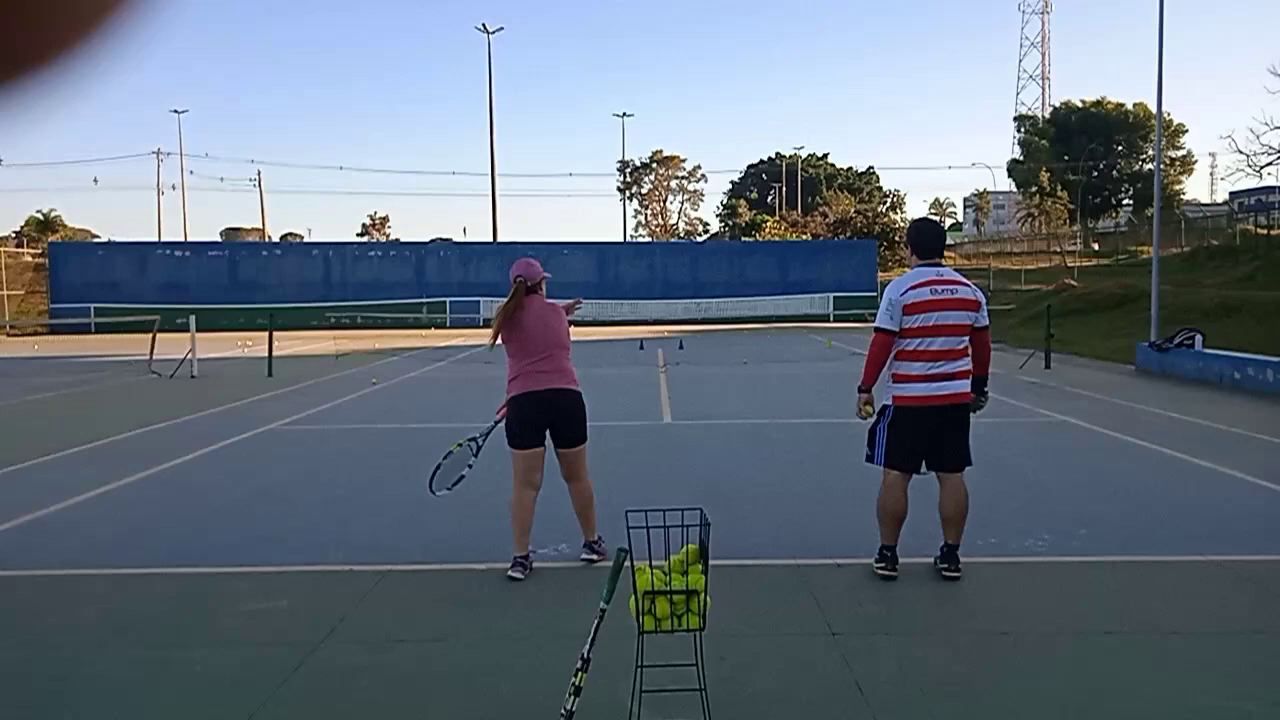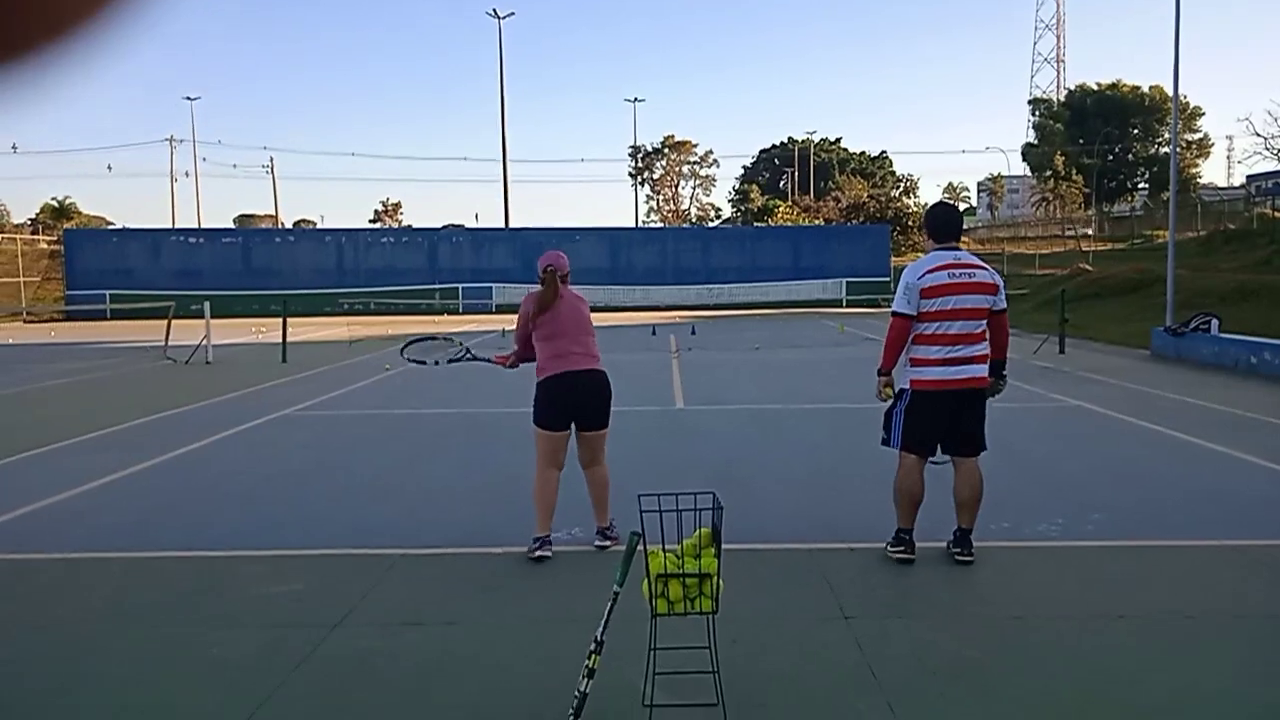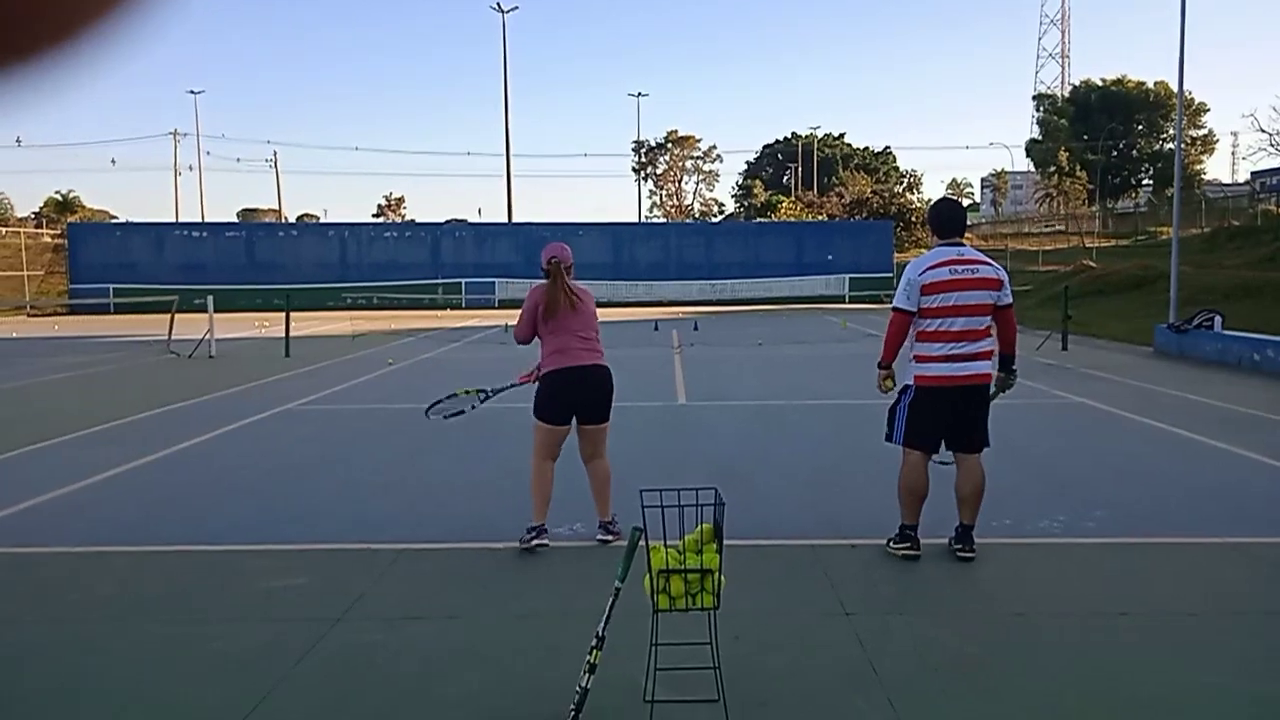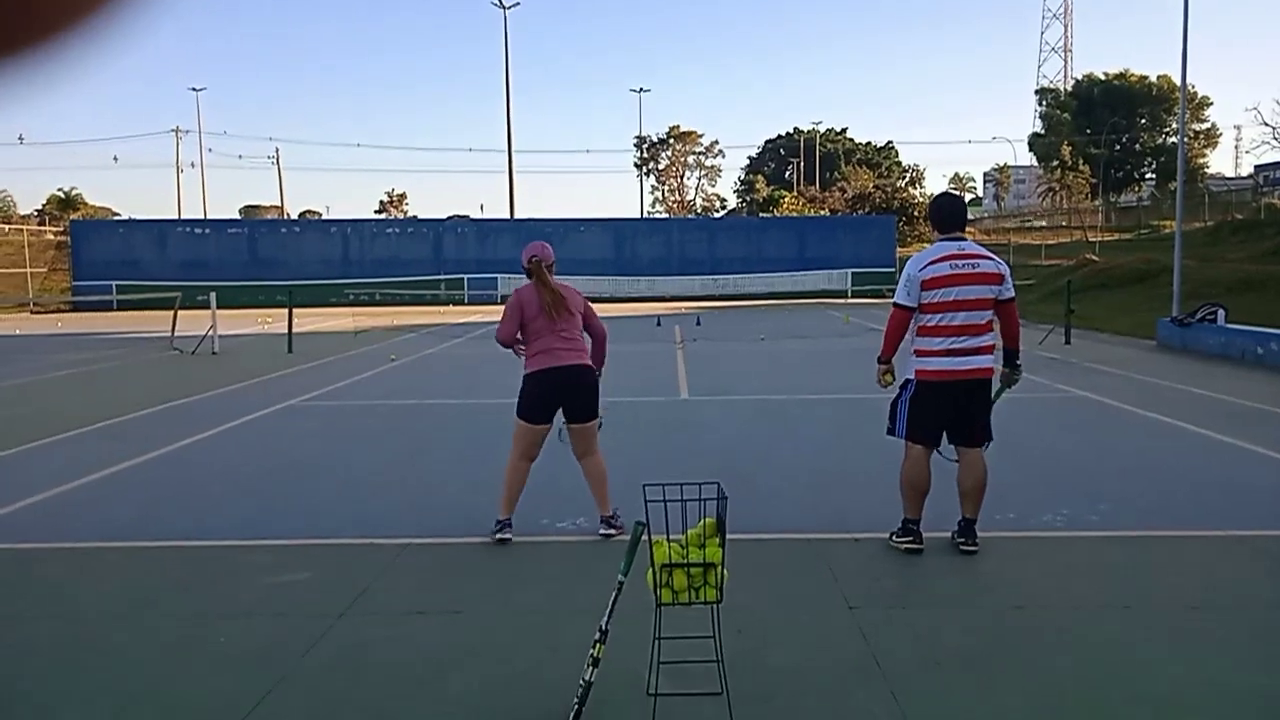
dt=0.2s
person 1, frame 1
left shoulder: (900, 289)
right shoulder: (970, 291)
left elbow: (882, 343)
right elbow: (982, 345)
left wrist: (866, 388)
right wrist: (979, 387)
left hip: (909, 399)
right hip: (955, 397)
left knee: (895, 475)
right knee: (952, 476)
left ankle: (888, 555)
right ankle: (950, 555)
person 1, frame 2
left shoulder: (917, 272)
right shoulder: (988, 274)
left elbow: (900, 327)
right elbow: (999, 328)
left wrist: (885, 371)
right wrist: (996, 371)
left hip: (925, 384)
right hip: (972, 382)
left knee: (911, 459)
right knee: (967, 460)
left ankle: (904, 539)
right ankle: (963, 540)
person 1, frame 3
left shoulder: (919, 269)
right shoulder: (993, 270)
left elbow: (900, 322)
right elbow: (1006, 323)
left wrist: (885, 364)
right wrist: (1006, 366)
left hip: (929, 380)
right hip: (976, 378)
left knee: (915, 455)
right knee: (969, 457)
left ankle: (908, 535)
right ankle: (965, 536)
person 1, frame 4
left shoulder: (920, 264)
right shoulder: (994, 264)
left elbow: (900, 318)
right elbow: (1009, 317)
left wrist: (885, 359)
right wrist: (1011, 361)
left hip: (930, 374)
right hip: (977, 373)
left knee: (917, 449)
right knee: (972, 451)
left ankle: (911, 529)
right ankle: (968, 530)
person 2, frame 1
left shoulder: (507, 314)
right shoulder: (558, 314)
left hip: (526, 402)
right hip: (566, 398)
left knee: (525, 484)
right knee: (577, 476)
left ankle: (521, 558)
right ankle: (591, 543)
person 2, frame 2
left shoulder: (534, 300)
right shoulder: (580, 302)
left elbow: (523, 342)
right wrist: (520, 356)
left hip: (556, 384)
right hip: (595, 381)
left knee: (548, 466)
right knee: (594, 462)
left ankle: (542, 538)
right ankle: (604, 529)
person 2, frame 3
left shoulder: (538, 294)
right shoulder: (586, 297)
left elbow: (522, 336)
left hip: (558, 379)
right hip: (598, 375)
left knee: (543, 457)
right knee: (595, 456)
left ankle: (538, 527)
right ankle: (606, 523)
person 2, frame 4
left shoulder: (519, 297)
right shoulder: (573, 295)
left elbow: (503, 337)
right elbow: (599, 335)
left wrist: (519, 344)
right wrist: (596, 366)
left hip: (540, 379)
right hip: (580, 374)
left knee: (521, 455)
right knee: (589, 452)
left ankle: (504, 521)
right ankle: (608, 517)
